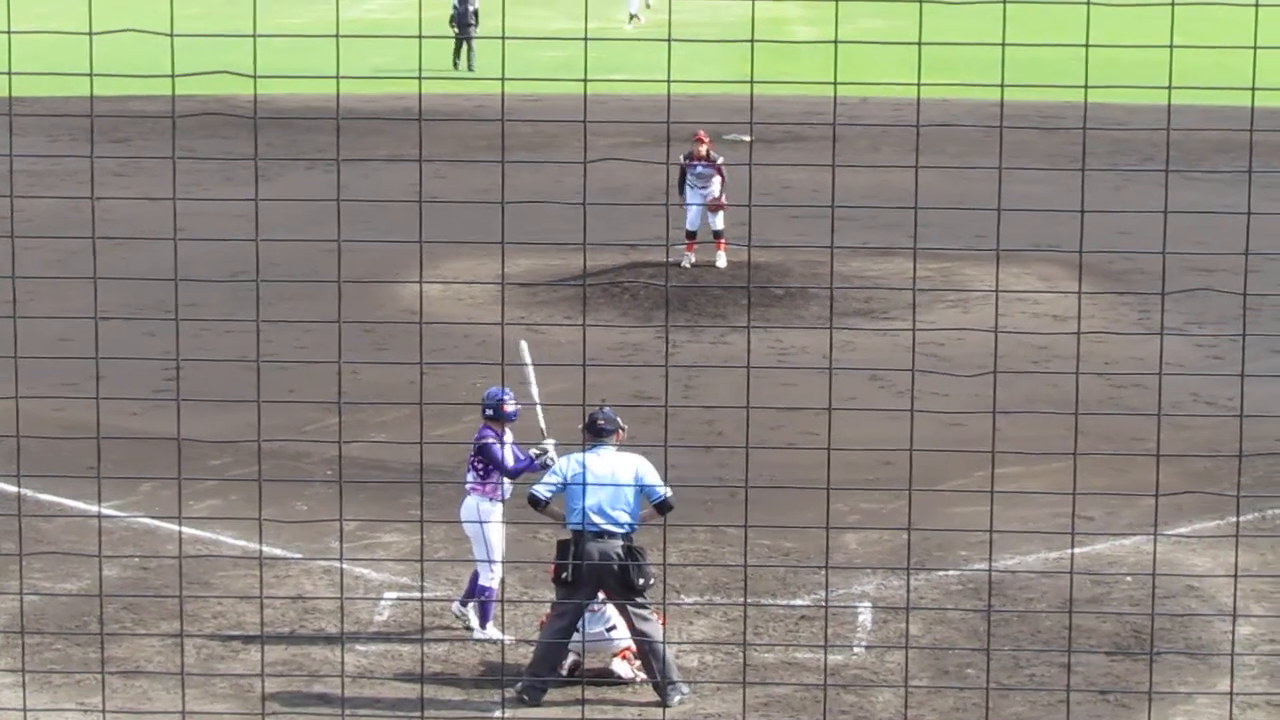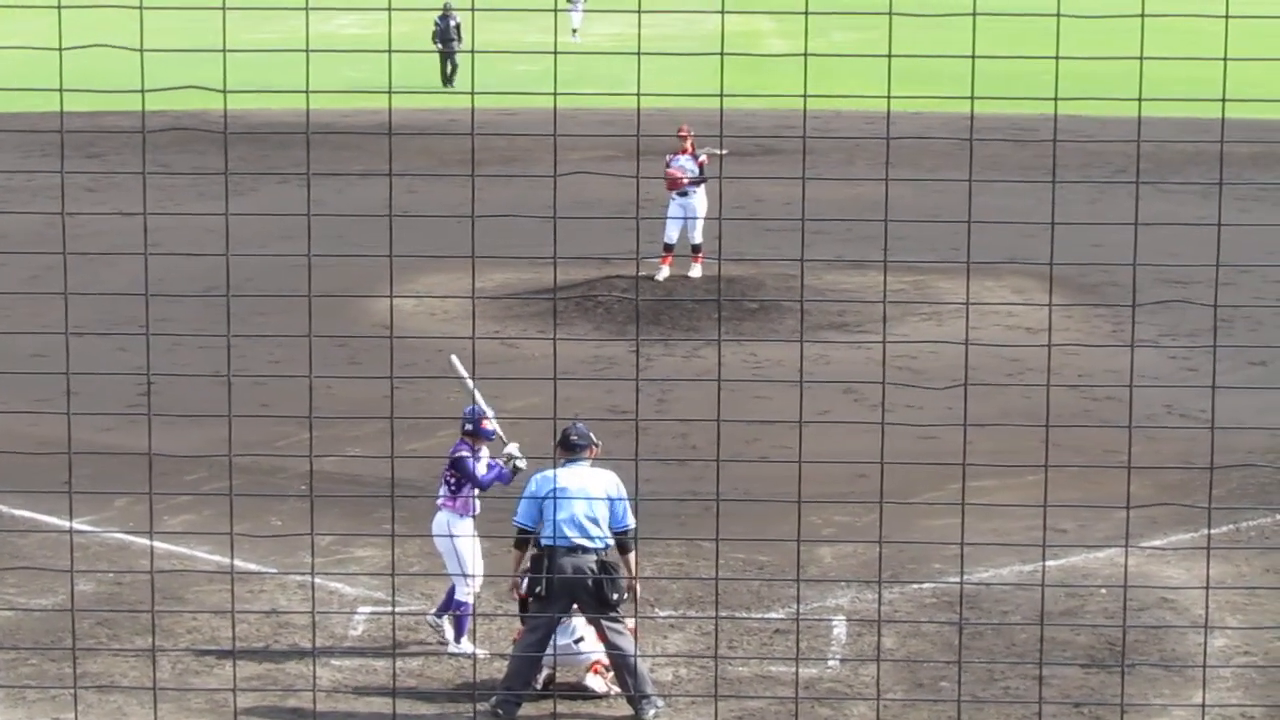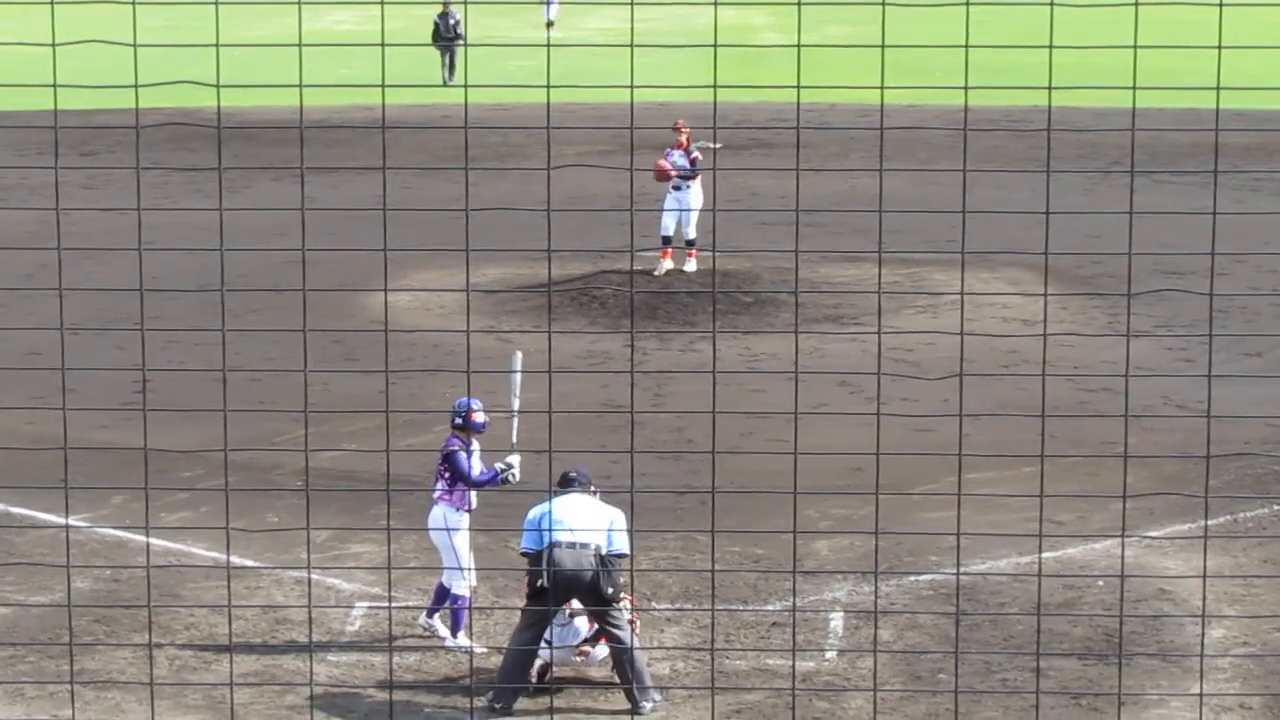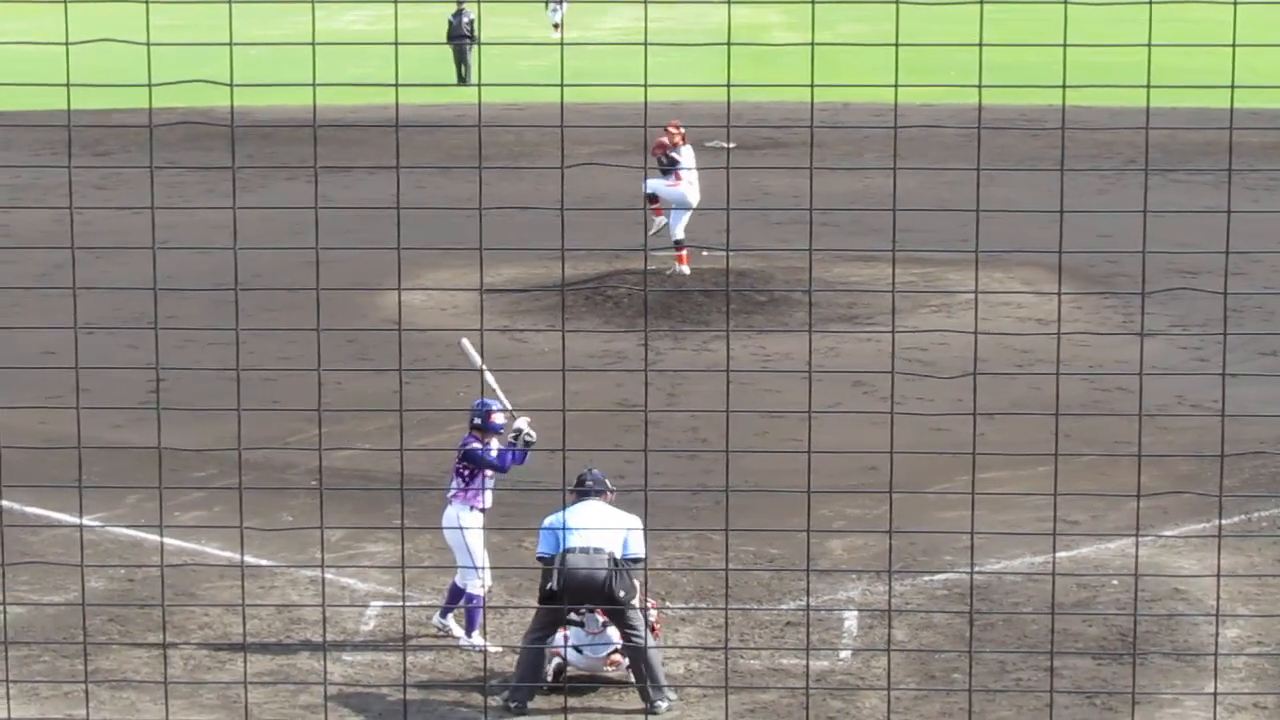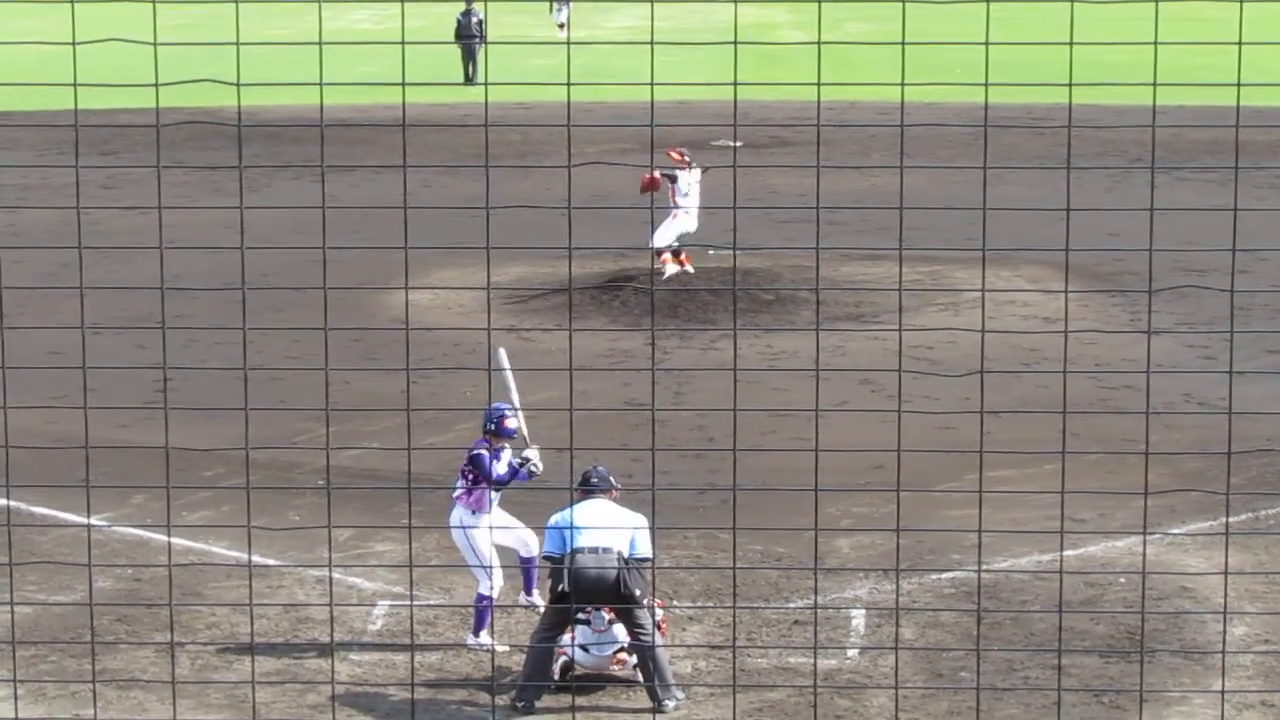
dt=1s
person 1, frame 1
left shoulder: (569, 463)
right shoulder: (635, 463)
left elbow: (536, 498)
right elbow: (665, 503)
left wrist: (564, 517)
right wrist: (636, 518)
left hip: (580, 551)
right hip: (619, 551)
left knee: (559, 620)
right knee: (643, 620)
left ankle: (532, 687)
right ankle: (671, 687)
person 1, frame 2
left shoulder: (541, 480)
right shoulder: (609, 480)
left elbow: (524, 535)
right elbow: (624, 537)
left wrist: (516, 573)
right wrist: (632, 577)
left hip: (553, 566)
right hip: (593, 566)
left knee: (533, 635)
right knee: (617, 635)
person 1, frame 3
left shoulder: (540, 510)
right shoulder: (611, 511)
left elbow: (532, 557)
right elbow: (616, 559)
left wrist: (535, 591)
right wrist: (615, 592)
left hip: (554, 564)
right hip: (592, 566)
left knee: (527, 631)
right knee: (620, 630)
left ankle: (502, 698)
right ankle: (643, 697)
person 1, frame 4
left shoulder: (555, 518)
right shoulder: (627, 519)
left elbow: (546, 561)
right elbow: (632, 565)
right wrist: (632, 594)
left hip: (567, 570)
right hip: (607, 572)
left knee: (538, 634)
right knee: (638, 634)
left ankle: (518, 698)
right ankle: (658, 698)
person 1, frame 5
left shoulder: (561, 517)
right shoulder: (633, 517)
left elbow: (554, 560)
right elbow: (640, 562)
left hip: (576, 571)
right hip: (616, 571)
left knee: (546, 633)
right knee: (646, 633)
left ankle: (525, 698)
right ankle: (665, 696)
person 2, frame 1
left shoulder: (503, 434)
right shoulder: (486, 439)
left elbow: (520, 463)
right elbow: (509, 470)
left wrist: (543, 455)
right wrist: (537, 453)
left hip: (490, 506)
right hip: (481, 507)
left knee: (488, 563)
right knee: (493, 568)
left ankle: (464, 606)
right ankle: (485, 627)
person 2, frame 2
left shoulder: (480, 452)
right shoulder: (460, 454)
left elbow: (504, 478)
right elbow: (484, 482)
left wrist: (515, 463)
right wrist: (503, 457)
left hip: (464, 522)
right hip: (451, 523)
left knee: (473, 577)
right knee: (467, 583)
left ankle: (440, 616)
right ankle: (459, 642)
person 2, frame 3
left shoulder: (471, 445)
right shoulder: (453, 448)
left elbow: (483, 476)
right elbow: (472, 482)
left wrist: (504, 476)
right wrist: (503, 467)
left hip: (457, 517)
right hip: (448, 517)
left knee: (455, 573)
right knee: (464, 578)
left ankle: (431, 617)
right ankle: (456, 637)
person 2, frame 4
left shoulder: (489, 443)
right shoulder: (471, 447)
left elbow: (516, 460)
right elbow: (502, 466)
left wrist: (525, 443)
right wrist: (515, 436)
left hip: (471, 516)
right hip: (462, 517)
left knee: (468, 572)
right knee: (479, 577)
left ankle: (444, 617)
right ankle: (470, 637)
person 2, frame 5
left shoulder: (504, 450)
right shoulder: (480, 453)
left elbow: (516, 476)
right elbow: (494, 483)
left wrist: (531, 468)
right wrist: (521, 462)
left hip: (488, 513)
right hip: (468, 520)
left knee: (527, 540)
right knee: (492, 578)
left ankle: (530, 595)
right ankle: (478, 636)
